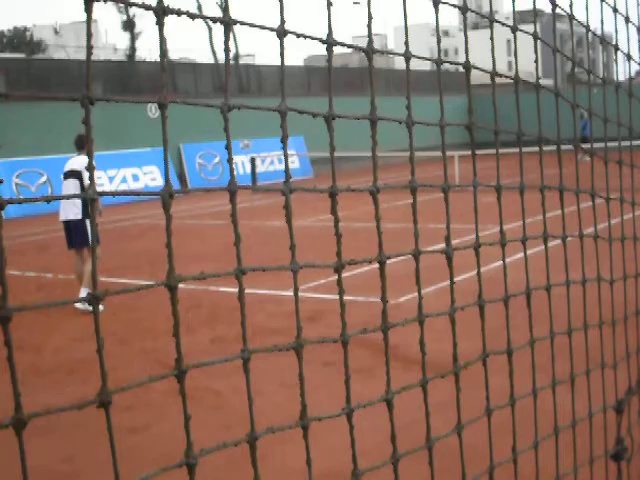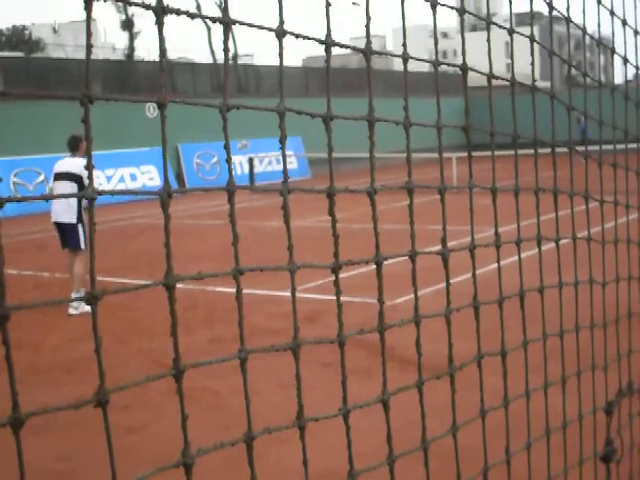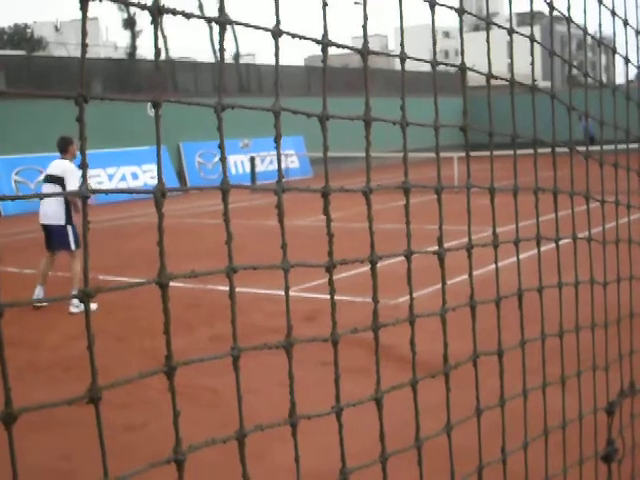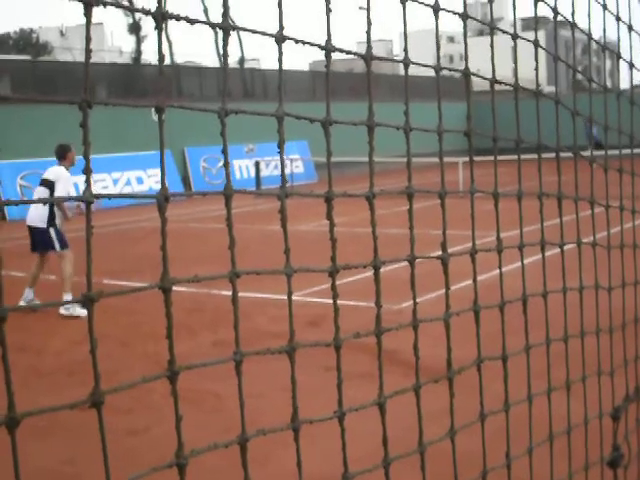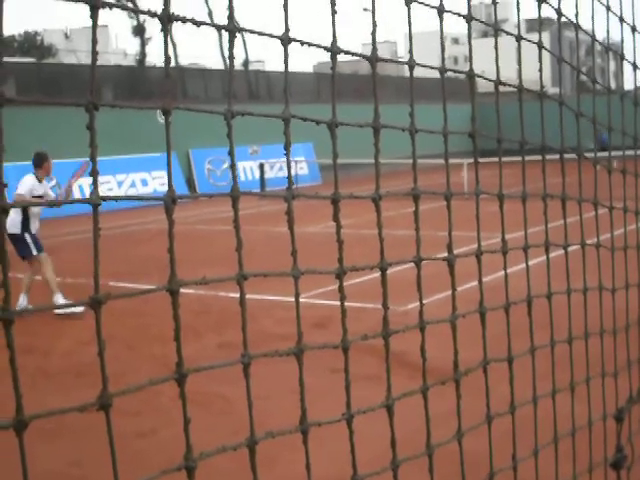
dt=0.3s
person 1, frame 1
left shoulder: (69, 163)
right shoulder: (86, 161)
left elbow: (71, 189)
right elbow: (89, 187)
right wrist: (98, 206)
left hip: (66, 215)
right hip: (80, 215)
left knee: (80, 254)
right knee: (93, 253)
left ankle: (85, 295)
right ankle: (84, 298)
person 1, frame 2
left shoulder: (58, 164)
right shoulder: (83, 164)
left elbow: (52, 190)
left hip: (57, 215)
right hip: (73, 216)
left knee: (71, 253)
right knee: (80, 256)
left ankle: (78, 293)
right ankle: (76, 302)
person 1, frame 3
left shoulder: (52, 165)
right shoulder: (69, 167)
left elbow: (52, 192)
right elbow: (71, 194)
left wrist: (73, 202)
right wrist: (78, 206)
left hip: (46, 217)
right hip: (60, 218)
left knee: (51, 254)
right knee: (75, 256)
left ankle: (38, 295)
right ankle: (76, 301)
person 1, frame 4
left shoulder: (51, 171)
right shoulder: (63, 174)
right elbow: (58, 200)
left wrist: (66, 210)
right wrist: (66, 214)
left hip: (34, 221)
right hip: (45, 222)
left knee: (41, 258)
right knee: (66, 257)
left ankle: (28, 297)
right ankle: (67, 303)
person 1, frame 5
left shoulder: (42, 184)
right shoulder: (29, 180)
left elbow: (56, 200)
right elbow: (18, 199)
left wrist: (66, 194)
right wrist: (41, 201)
left hip: (24, 229)
right hip: (19, 229)
left knee: (33, 264)
right knee: (45, 262)
left ankle: (22, 302)
right ankle: (60, 301)
